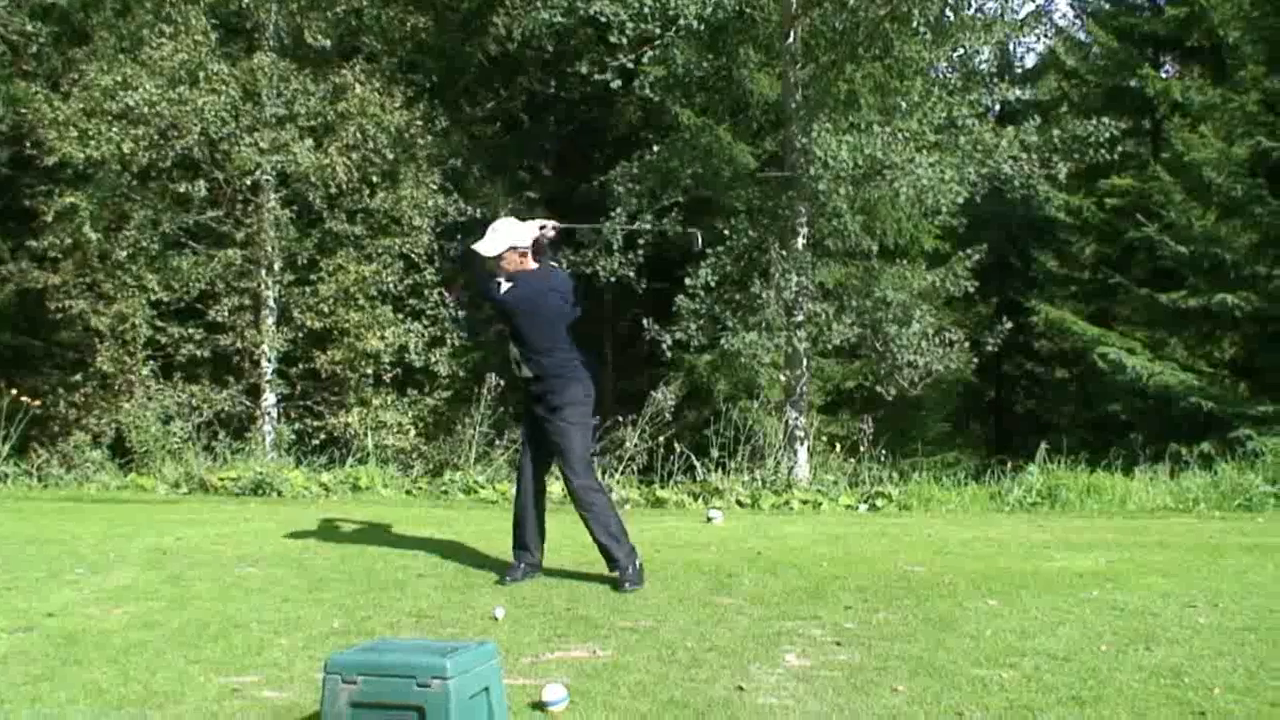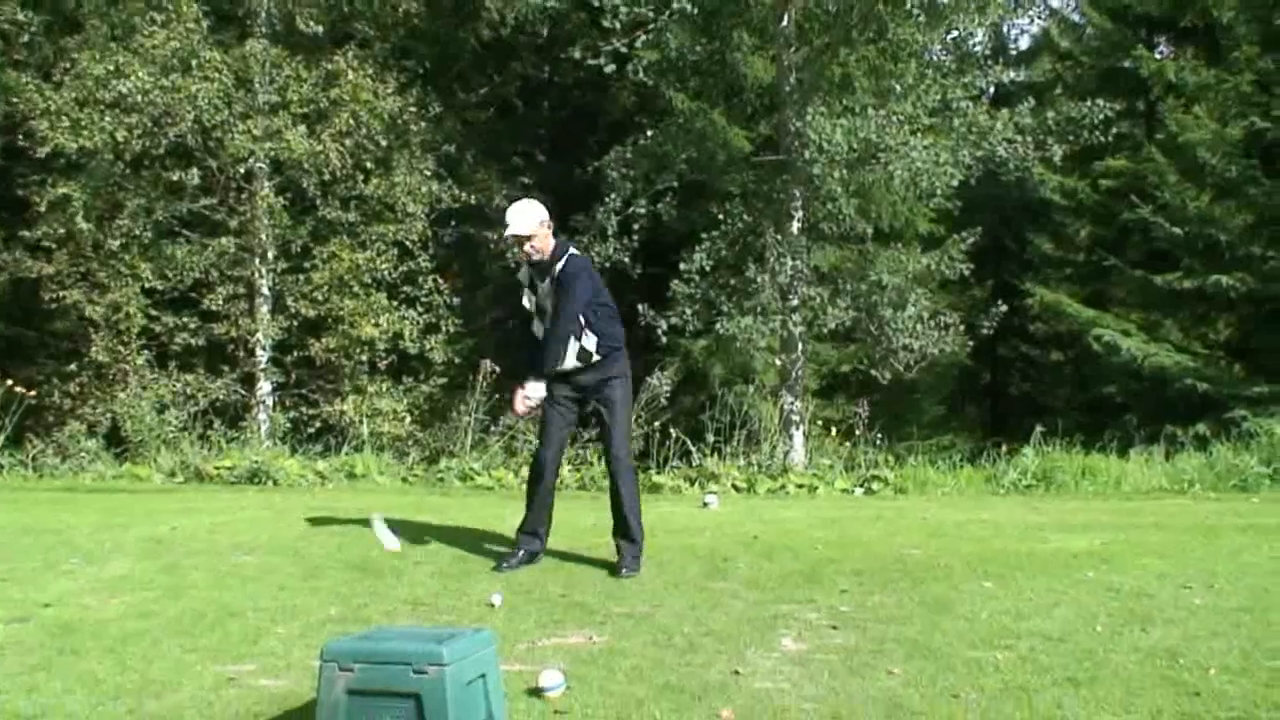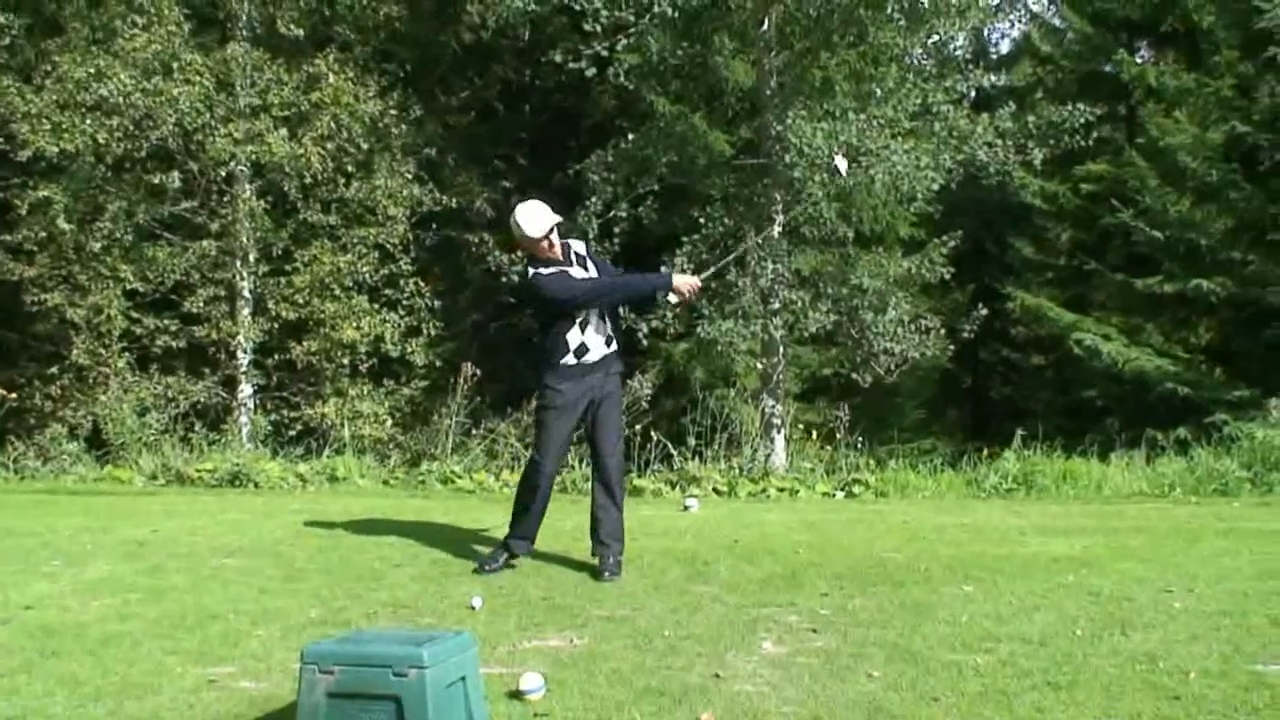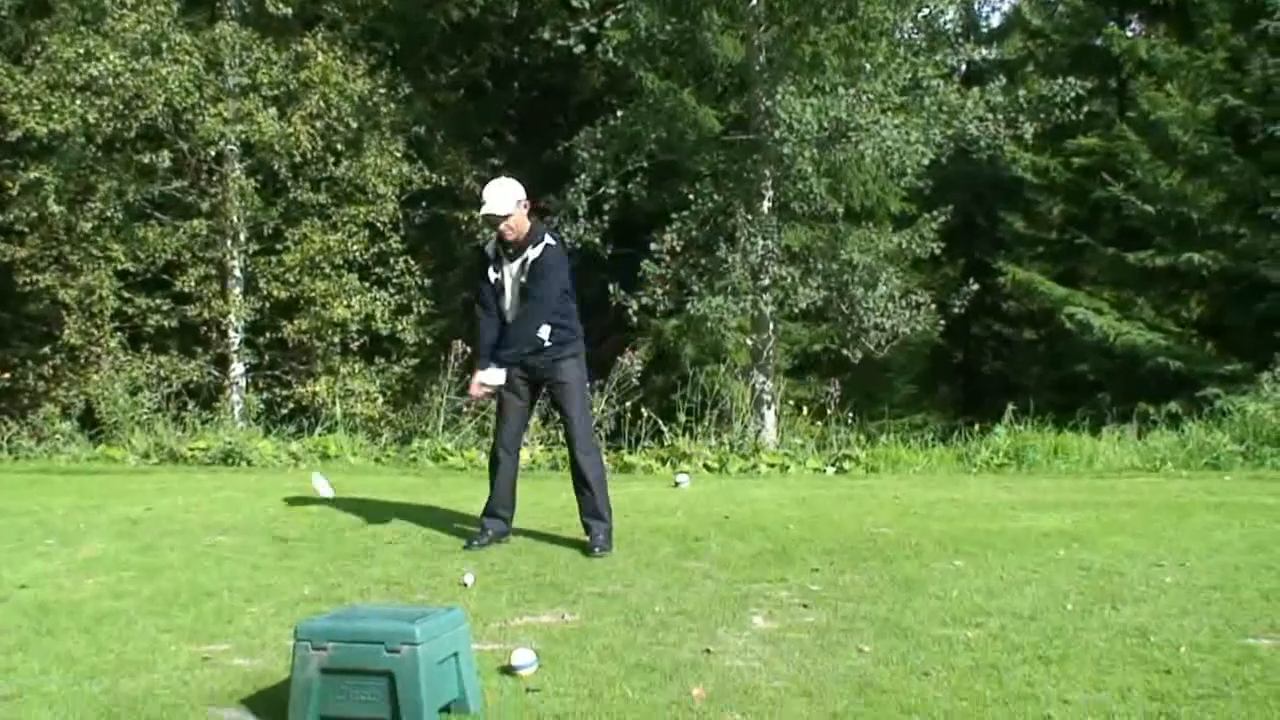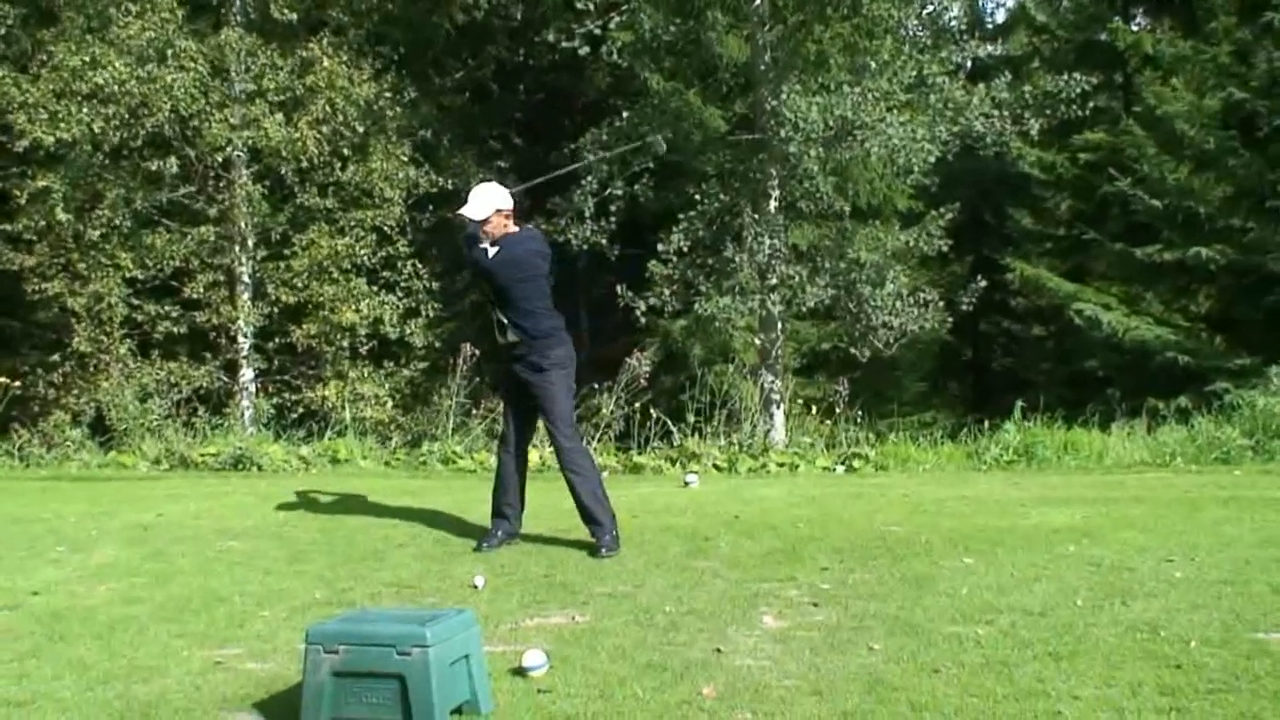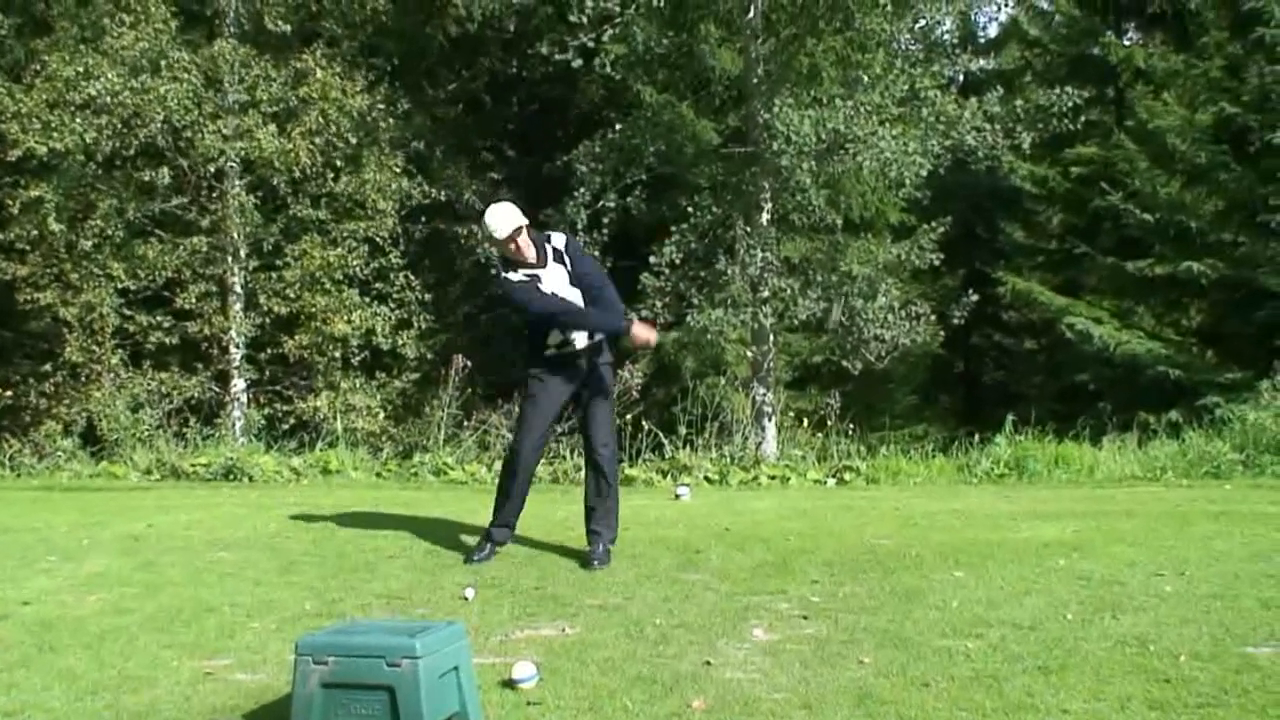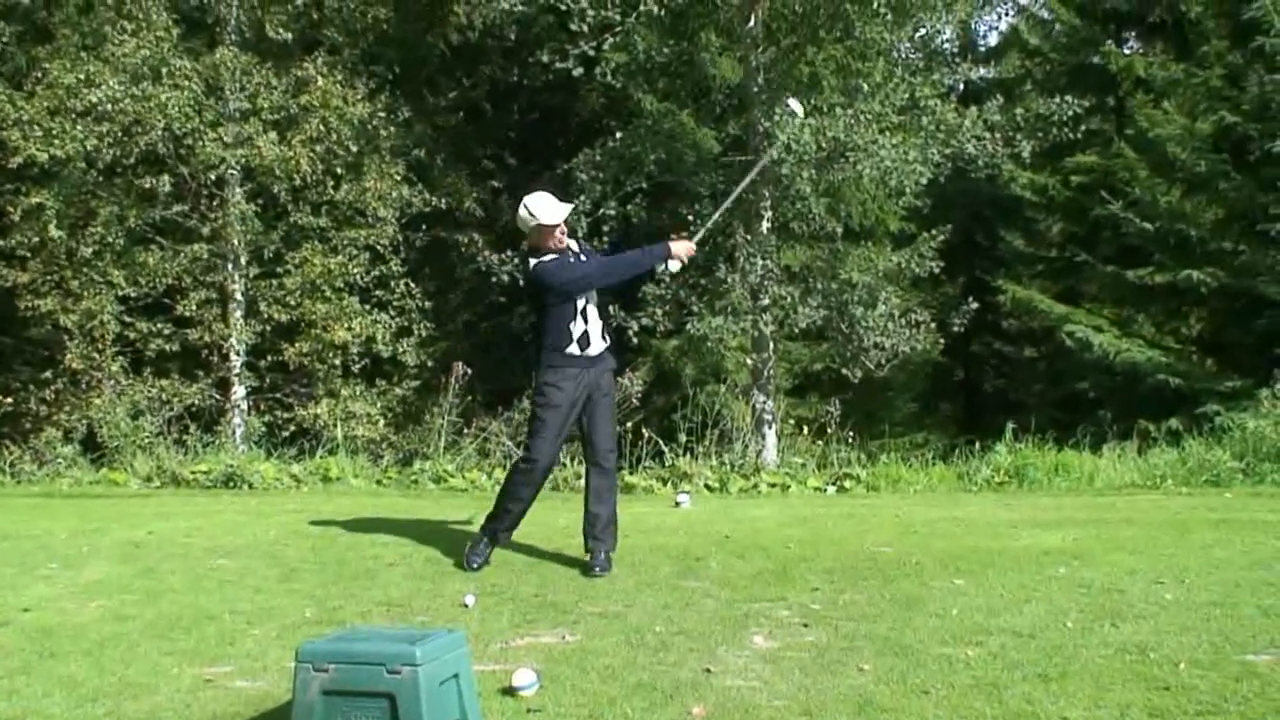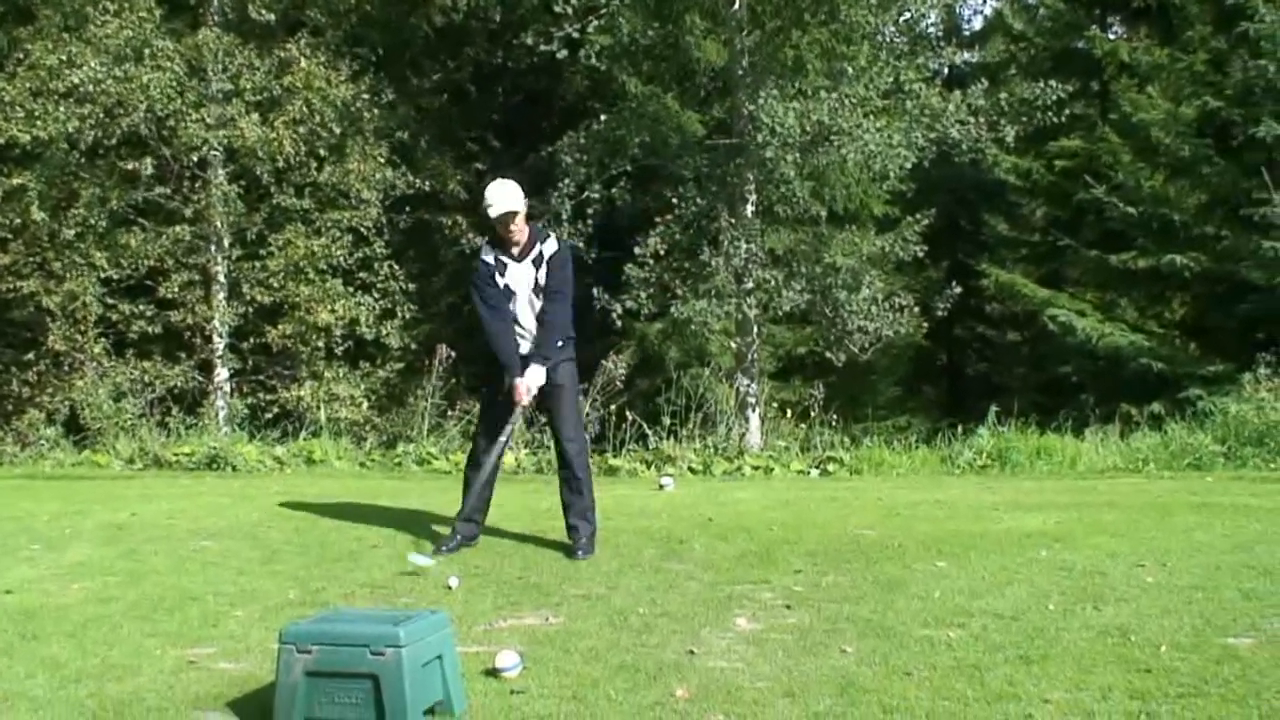
dt=0.5s
person 1, frame 1
left shoulder: (510, 295)
right shoulder: (556, 277)
left elbow: (489, 280)
left wrist: (534, 238)
left hip: (565, 397)
right hip: (544, 394)
left knee: (580, 481)
right knee: (529, 476)
left ankle: (626, 562)
right ankle: (527, 558)
person 1, frame 2
left shoulder: (574, 264)
right shoulder: (529, 276)
left elbow: (560, 326)
right elbow: (541, 332)
left wrist: (535, 381)
right wrist: (538, 381)
left hip: (605, 368)
right hip: (564, 377)
left knee: (618, 458)
right knee: (546, 459)
left ankle: (629, 548)
right ankle: (530, 542)
person 1, frame 3
left shoulder: (579, 250)
right shoulder: (541, 280)
left elbow: (618, 281)
right elbow: (602, 292)
left wrist: (665, 288)
right wrist: (666, 281)
left hip: (606, 371)
right hip: (563, 380)
left knee: (609, 462)
right knee: (544, 464)
left ankle: (608, 551)
right ankle: (515, 544)
person 1, frame 4
left shoulder: (548, 254)
right shoulder: (492, 252)
left elbow: (532, 316)
right elbow: (489, 312)
left wrist: (498, 366)
right wrist: (484, 364)
left hip: (562, 355)
right hip: (519, 360)
left knee: (580, 439)
right knee: (504, 440)
left ankle: (599, 527)
right ankle: (497, 521)
person 1, frame 5
left shoulder: (497, 260)
right shoulder: (530, 238)
left elbow: (472, 243)
left wrist: (473, 228)
left hip: (547, 358)
right hip: (522, 358)
left knee: (566, 441)
right knee: (511, 443)
left ankle: (604, 529)
right ankle: (506, 523)
person 1, frame 6
left shoulder: (560, 244)
right shoulder: (512, 282)
left elbow: (598, 286)
right elbow: (563, 313)
left wrist: (624, 324)
right wrist: (625, 328)
left hip: (594, 358)
right hip: (549, 370)
left knee: (602, 451)
right knee: (522, 452)
left ankle: (599, 539)
right ankle: (497, 533)
person 1, frame 7
left shoulder: (570, 248)
right shoulder: (544, 270)
left elbow: (612, 267)
right elbow: (606, 272)
left wrist: (662, 253)
right wrist: (664, 250)
left hip: (598, 366)
right hip: (561, 373)
left knee: (603, 456)
right knee: (538, 457)
left ankle: (599, 547)
right ankle: (491, 533)
person 1, frame 8
left shoulder: (552, 250)
right shoulder: (487, 260)
left elbow: (558, 310)
right elbow: (494, 322)
left wrist: (538, 366)
right wrist: (516, 374)
left hip: (554, 357)
right hip: (507, 361)
left knee: (571, 442)
right knee: (485, 442)
left ankle: (582, 529)
right ankle: (468, 525)
